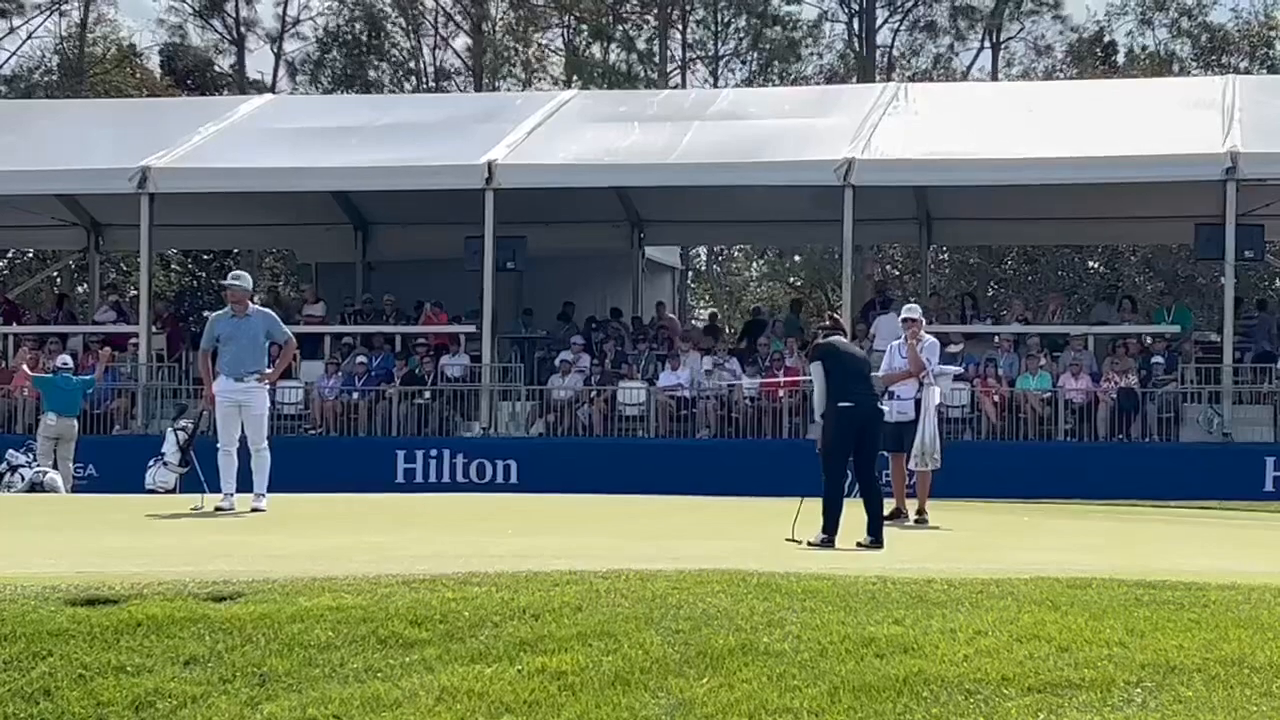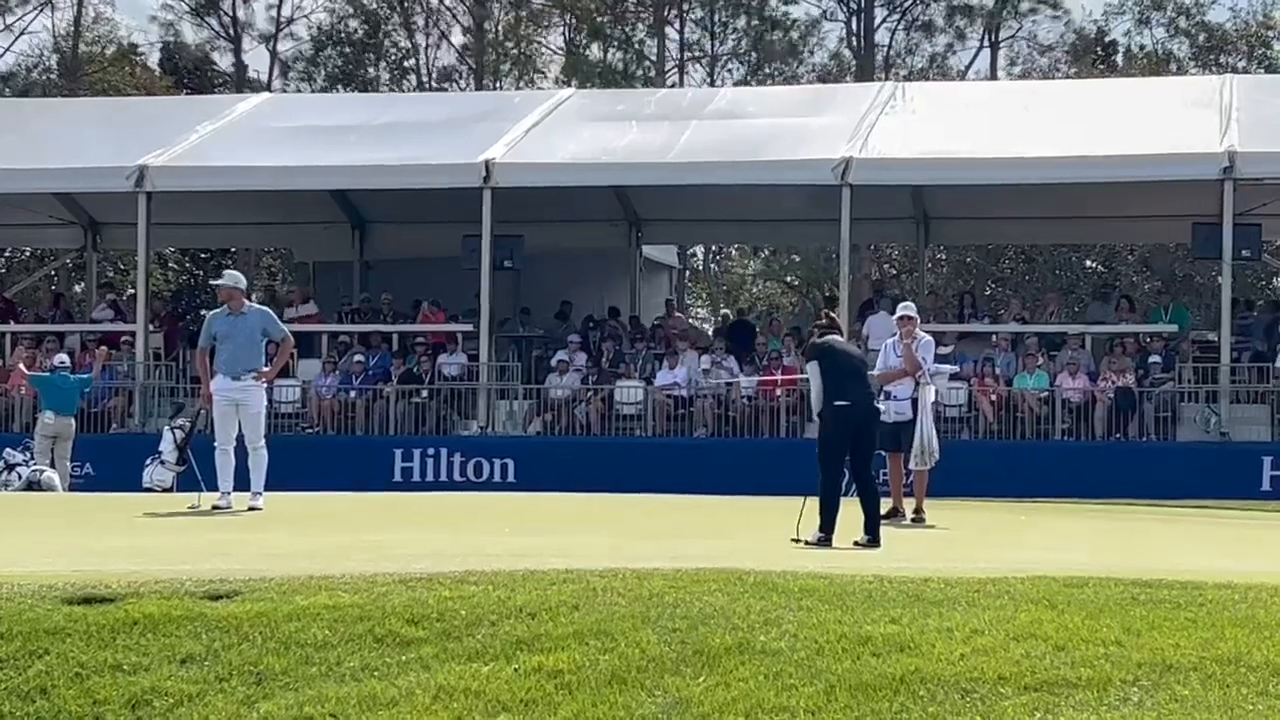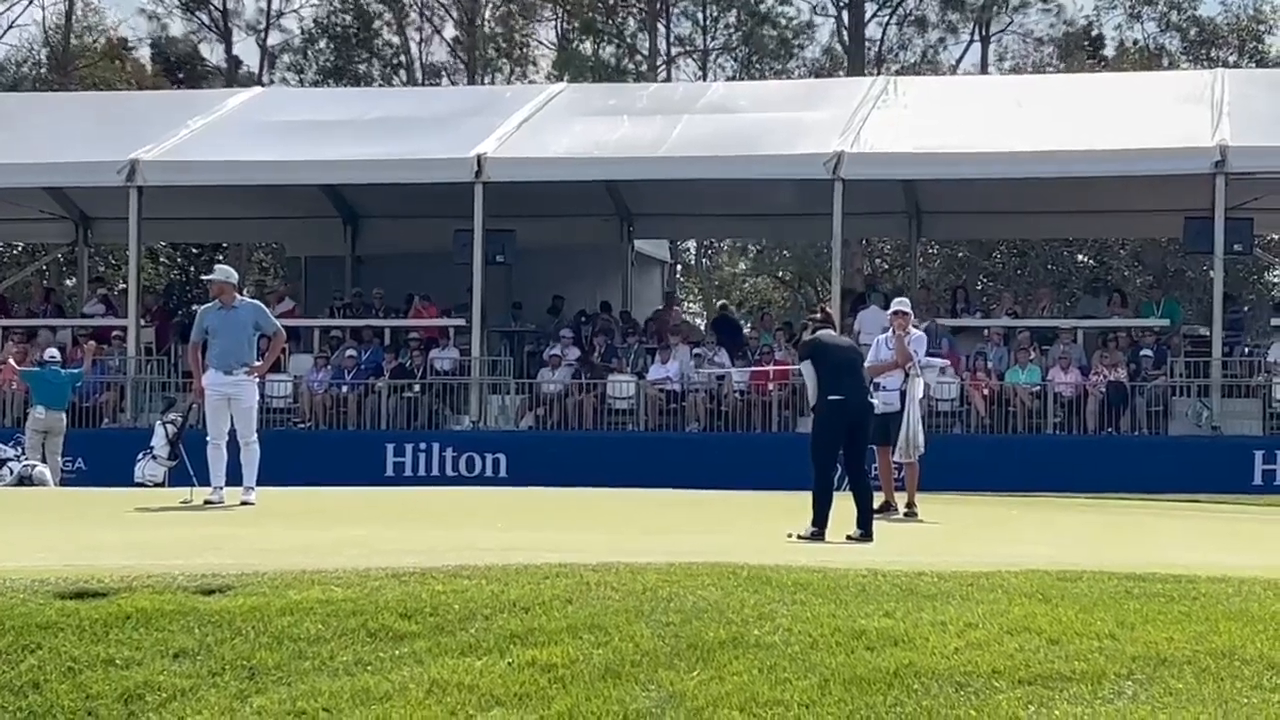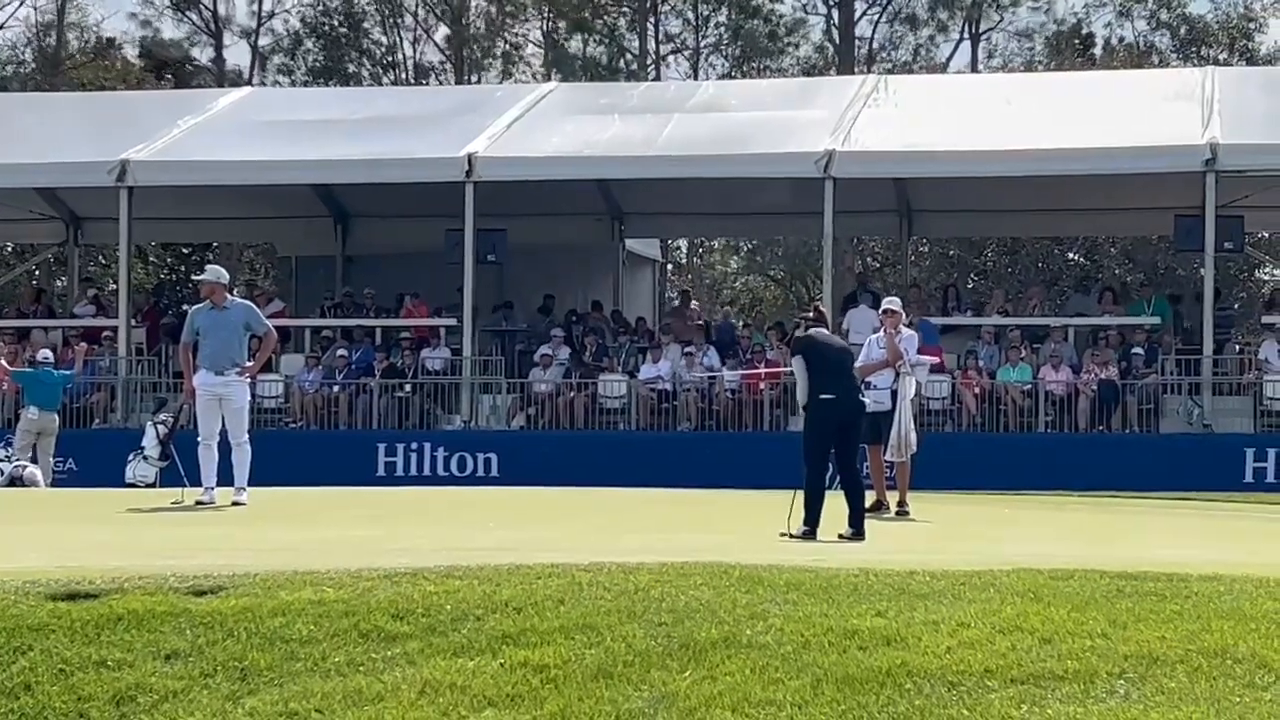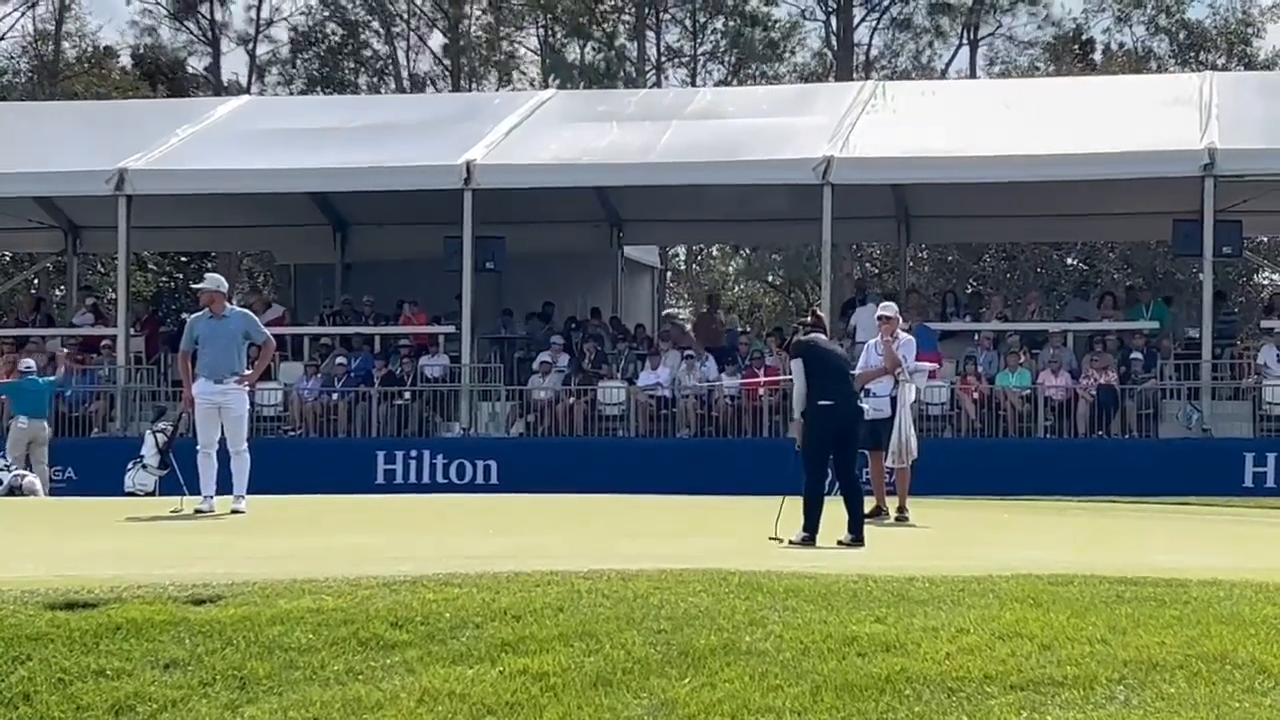
dt=0.7s
person 1, frame 1
left shoulder: (265, 317)
right shoulder: (216, 319)
left elbow: (290, 343)
right elbow: (205, 352)
left wrist: (275, 373)
right wrist: (208, 386)
left hip: (255, 386)
right hip: (225, 386)
left knee: (258, 444)
right knee: (226, 445)
left ankle: (260, 495)
right ankle: (228, 495)
person 1, frame 2
left shoulder: (261, 314)
right shoulder: (214, 318)
left elbow: (287, 341)
right elbow: (202, 351)
left wrist: (272, 371)
right wrist: (205, 385)
left hip: (252, 384)
right hip: (222, 385)
left knee: (255, 442)
right knee: (223, 443)
left ankle: (257, 493)
right ankle: (225, 493)
person 1, frame 3
left shoulder: (253, 308)
right shoulder: (205, 312)
left elbow: (279, 335)
right elbow: (195, 346)
left wrist: (265, 365)
right wrist: (197, 379)
left hip: (244, 379)
right hip: (214, 379)
left knee: (248, 438)
right knee: (215, 438)
left ankle: (249, 488)
right ankle: (217, 488)
person 1, frame 4
left shoulder: (244, 308)
right shoulder: (197, 313)
left elbow: (270, 335)
right elbow: (185, 346)
left wrist: (256, 366)
right wrist: (188, 379)
left hip: (235, 379)
right hip: (205, 380)
left knee: (239, 438)
right knee: (207, 438)
left ankle: (240, 489)
right ankle: (208, 489)
person 1, frame 5
left shoulder: (243, 317)
right shoulder: (195, 321)
left elbow: (269, 344)
right elbow: (184, 354)
left wrist: (255, 374)
right wrist: (187, 388)
left hip: (234, 388)
right hip: (204, 388)
left knee: (238, 446)
right knee: (206, 446)
left ankle: (239, 497)
right ankle: (207, 497)
person 2, frame 1
left shoulder: (820, 349)
right shoulder: (860, 352)
left elbow: (820, 391)
left wrist: (821, 423)
left hip: (843, 412)
right hip: (871, 411)
left knee: (834, 474)
right knee: (867, 473)
left ankle: (828, 534)
right ankle: (875, 535)
person 2, frame 2
left shoulder: (816, 347)
right shoulder: (855, 351)
left elbow: (817, 390)
left wrist: (819, 418)
left hip: (839, 412)
right hip: (868, 410)
left knee: (831, 473)
right knee: (864, 472)
left ankle: (825, 533)
right ankle: (872, 534)
person 2, frame 3
left shoulder: (809, 344)
right shoulder: (850, 344)
left elbow: (813, 387)
right elbow: (855, 378)
left wrist: (816, 411)
left hip: (833, 406)
right hip: (861, 405)
left knee: (824, 467)
right knee: (857, 467)
left ankle: (818, 527)
right ankle: (864, 528)
person 2, frame 4
left shoulder: (801, 341)
right shoulder: (842, 344)
left elbow: (803, 385)
left wrist: (806, 413)
left hip: (824, 405)
right hip: (853, 403)
left knee: (816, 466)
right knee: (849, 466)
left ankle: (809, 526)
right ankle: (856, 527)
person 2, frame 5
left shoulder: (800, 344)
right shoulder: (838, 350)
left elbow: (800, 387)
left wrist: (798, 420)
left hip: (822, 411)
right hip: (850, 409)
left knee: (815, 473)
right knee: (847, 472)
left ankle: (809, 532)
right ankle: (856, 533)
person 3, frame 1
left shoulder: (931, 344)
right shoulder: (894, 346)
left elbow: (919, 369)
right elbow: (884, 378)
left wrist: (912, 343)
right wrist: (908, 373)
left hip: (917, 408)
right hip: (893, 409)
right knee: (896, 458)
left ankle: (922, 509)
right ankle: (900, 508)
person 3, frame 2
left shoulder: (926, 342)
right shoulder: (888, 345)
left elbow: (915, 369)
right elbow: (879, 377)
left wrist: (907, 342)
right wrist: (904, 372)
left hip: (913, 407)
right hip: (889, 408)
right knee: (893, 457)
left ankle: (919, 508)
right ankle: (897, 506)
person 3, frame 3
left shoulder: (918, 337)
right shoulder: (880, 340)
left elbow: (907, 361)
right elbow: (870, 369)
left wrist: (900, 334)
right wrist: (894, 364)
left hip: (903, 401)
right hip: (880, 401)
right knee: (882, 451)
left ankle: (911, 502)
right ankle: (889, 501)
person 3, frame 4
left shoulder: (909, 336)
right shoulder: (873, 340)
left elbow: (897, 359)
right elbow: (860, 370)
left wrist: (890, 333)
right wrist: (885, 363)
left hip: (894, 399)
right hip: (871, 399)
right knee: (873, 450)
left ankle: (902, 501)
right ankle: (881, 499)
person 3, frame 5
left shoulder: (907, 341)
right shoulder: (870, 345)
left elbow: (896, 367)
right elbow: (859, 378)
left wrist: (887, 341)
right wrist: (883, 370)
left hip: (893, 406)
right hip: (871, 407)
right knee: (874, 457)
left ankle: (902, 507)
right ankle: (880, 505)
